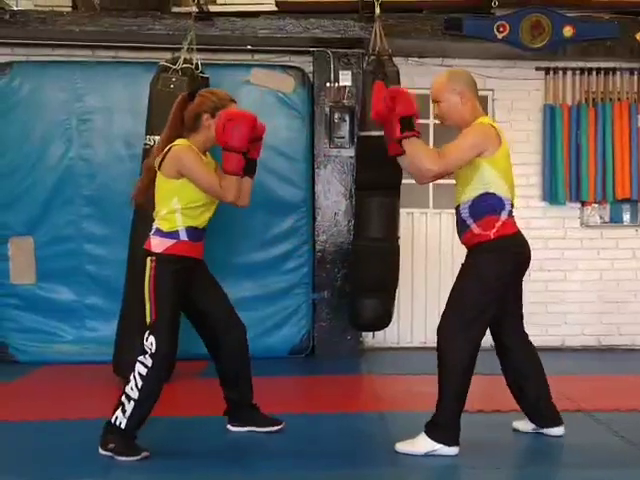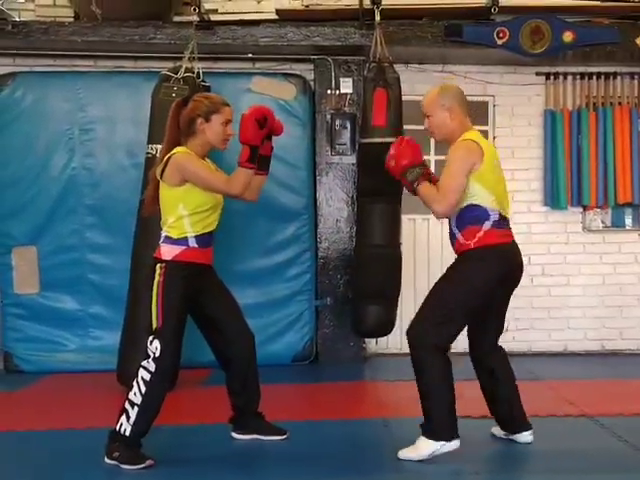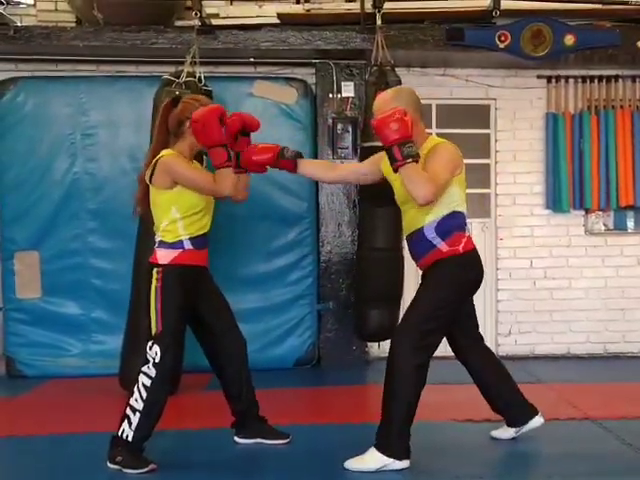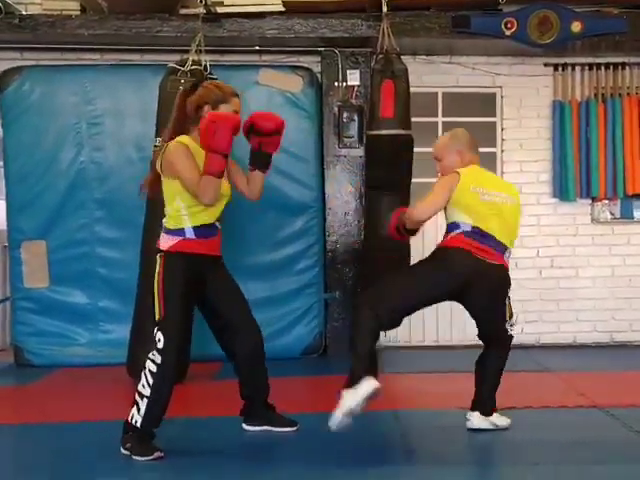
dt=1s
person 1, frame 1
left shoulder: (205, 159)
right shoulder: (181, 153)
left elbow: (242, 198)
right elbow: (228, 195)
left wrist: (248, 153)
right wrist: (234, 150)
left hip: (192, 262)
right hip: (166, 262)
left knee: (232, 333)
right knee: (159, 350)
left ankle: (241, 411)
right ankle: (117, 434)
person 1, frame 2
left shoulder: (204, 164)
right shoulder: (180, 160)
left elbow: (250, 193)
right elbow: (234, 187)
left wrist: (263, 149)
right wrist: (250, 145)
left hip: (202, 269)
right hip: (175, 270)
left knee: (240, 340)
right knee: (163, 357)
left ankle: (247, 419)
right ankle: (121, 443)
person 1, frame 3
left shoulder: (191, 164)
right shoulder: (169, 162)
left elbow: (239, 193)
right elbow: (225, 188)
left wrist: (236, 143)
right wrist: (219, 145)
left hip: (197, 271)
right hip: (171, 271)
left knee: (232, 345)
right knee: (163, 358)
left ankle: (249, 423)
right ankle: (124, 447)
person 1, frame 4
left shoulder: (215, 151)
right shoulder: (178, 149)
left elbow: (253, 193)
right elbow: (207, 196)
left wrist: (263, 150)
right wrist: (218, 148)
left hip: (209, 258)
right hip: (178, 258)
left knee: (246, 333)
right knee: (170, 345)
left ankle: (257, 411)
right ankle: (136, 433)
person 2, frame 1
left shoulder: (481, 131)
right shoulder: (473, 135)
left elbow: (432, 166)
right elbow: (422, 173)
left wrist: (407, 126)
right wrist: (397, 137)
left hip: (494, 251)
right hip: (501, 250)
left knee: (455, 335)
right knee: (509, 333)
left ankle: (442, 435)
right ankle: (545, 417)
person 2, frame 2
left shoulder: (466, 149)
right shoulder: (480, 147)
left elbow: (442, 205)
right elbow: (456, 199)
left wrist: (411, 175)
right wrist: (425, 175)
left hip: (482, 258)
right hip: (507, 255)
left knee: (425, 336)
right knee: (485, 341)
left ankle: (441, 431)
right ankle: (515, 424)
person 2, frame 3
left shoulder: (444, 152)
right shoulder: (391, 158)
left elbow: (425, 194)
right elbow: (335, 172)
left wrist: (400, 149)
right wrist: (281, 157)
left hip: (455, 266)
right hip: (447, 268)
left knee: (407, 348)
right knee: (469, 345)
left ankle: (391, 450)
right ankle: (522, 415)
person 2, frame 4
left shoulder: (455, 179)
right shoulder: (510, 192)
left elbow: (418, 214)
left wrist: (403, 224)
left hip: (451, 263)
right hip: (492, 275)
left knee: (368, 314)
right knee: (497, 339)
left ankle: (361, 381)
right ankle: (482, 411)
